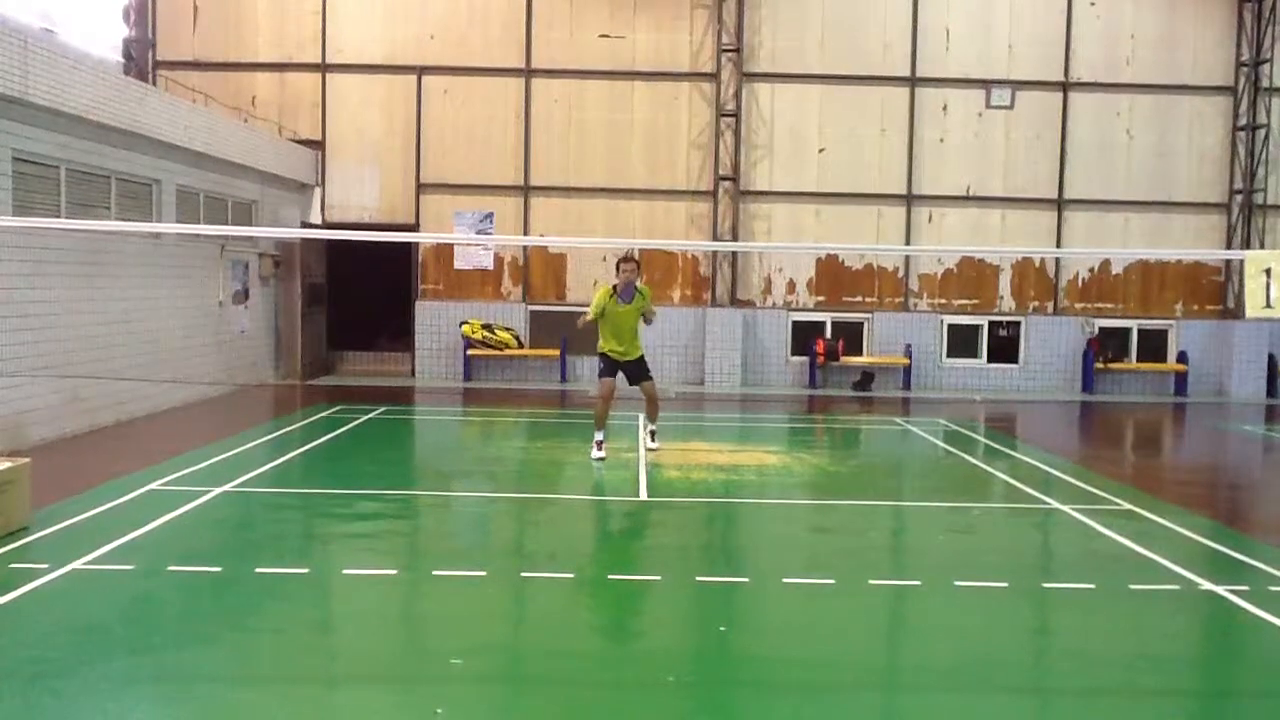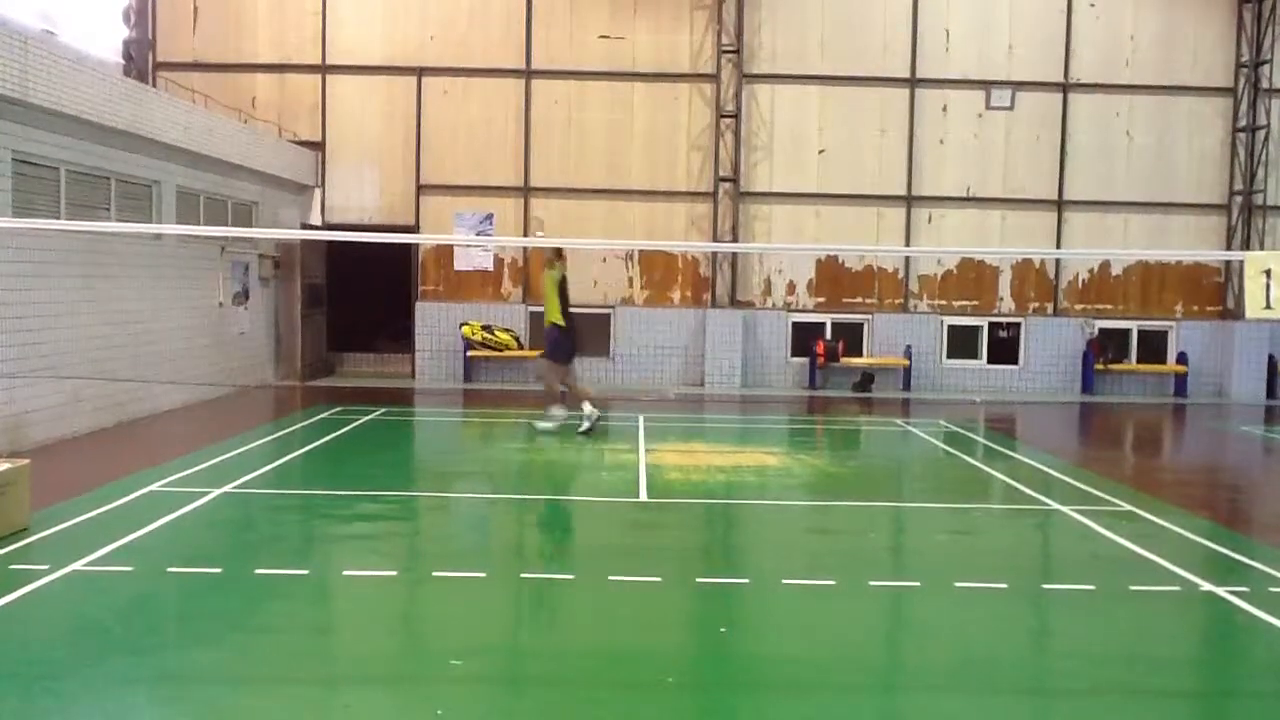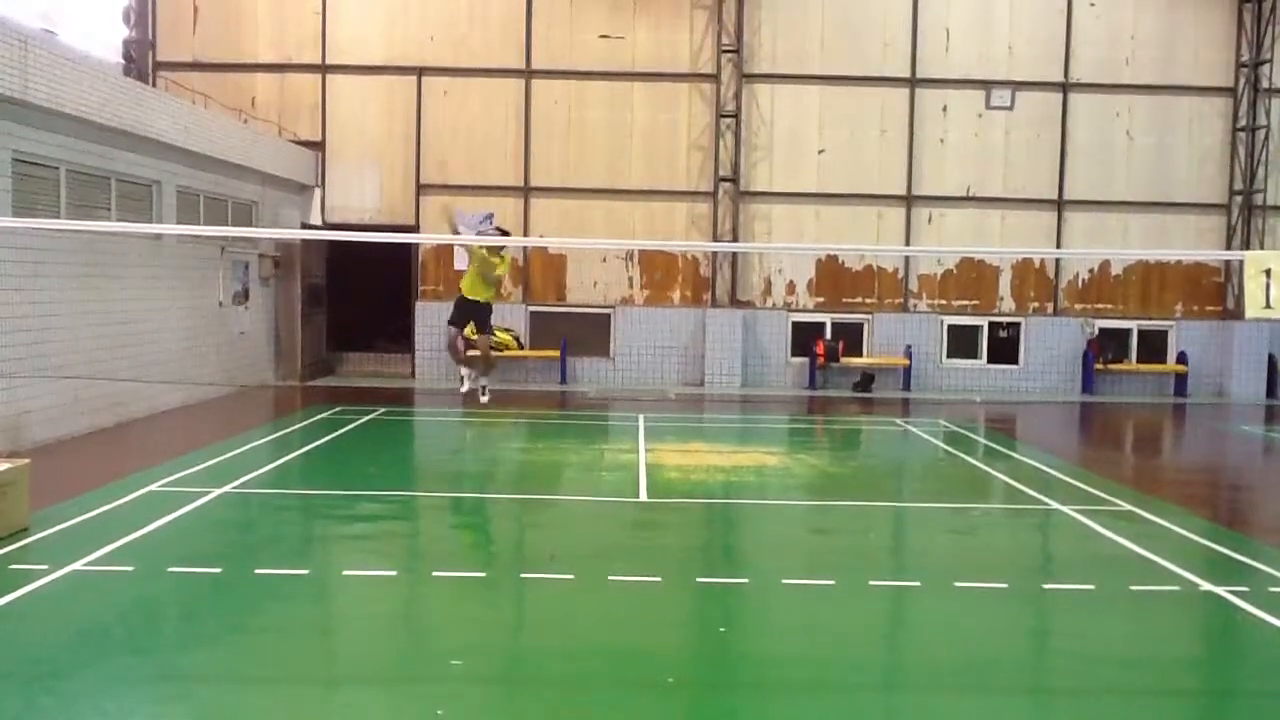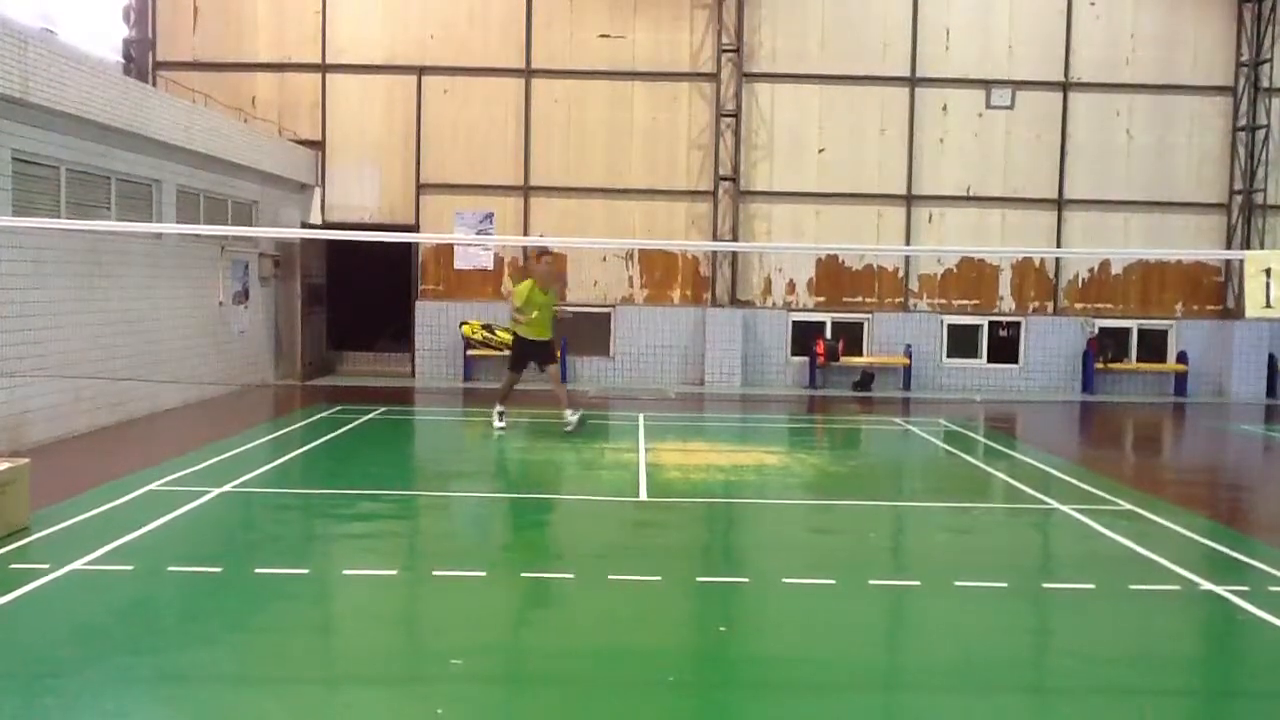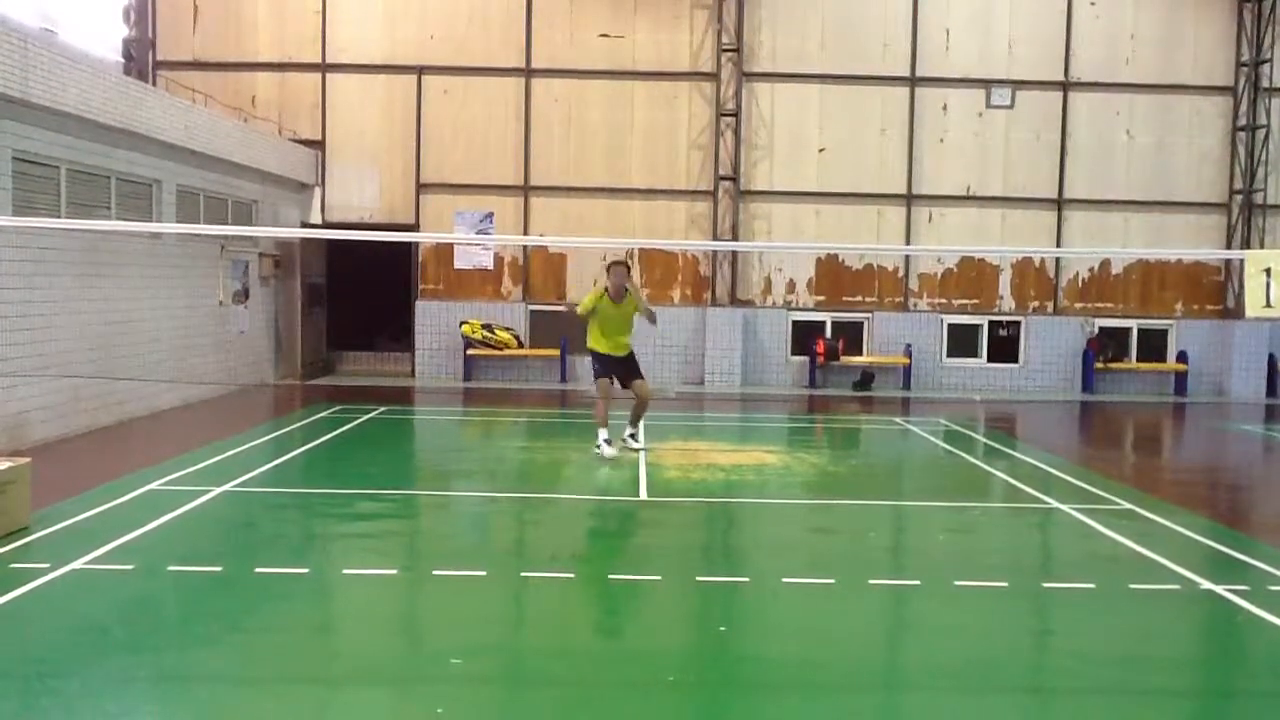
dt=1s
person 1, frame 1
left shoulder: (643, 293)
right shoulder: (604, 294)
left elbow: (648, 321)
right elbow: (589, 316)
left wrist: (649, 313)
right wrist: (584, 320)
left hip: (633, 353)
right hip: (608, 352)
left knee: (651, 395)
right knee: (605, 394)
left ankle: (650, 430)
right ankle: (598, 441)
person 1, frame 2
left shoulder: (555, 273)
right shoulder: (553, 275)
left elbow: (550, 260)
left hip: (560, 330)
right hip: (560, 329)
left knee: (547, 371)
right knee: (565, 377)
left ankle: (556, 412)
right ankle: (589, 411)
person 1, frame 3
left shoulder: (503, 261)
right shoulder: (478, 251)
left elbow: (495, 281)
left wrist: (483, 265)
left hip: (483, 304)
right hip: (465, 299)
left knee: (484, 350)
right knee: (451, 338)
left ankle: (483, 383)
right ankle: (465, 371)
person 1, frame 4
left shoulder: (555, 288)
right shoulder: (525, 288)
right elbow: (513, 313)
right wrist: (521, 320)
left hip: (545, 339)
right hip: (523, 338)
left knee: (555, 376)
right knee: (512, 380)
left ankle: (570, 415)
right ankle: (499, 410)
person 1, frame 5
left shoulder: (634, 297)
right shoulder: (596, 295)
left elbow: (653, 320)
right elbow: (580, 315)
left wrist: (646, 309)
right wrist: (579, 315)
left hip: (625, 353)
right hip: (601, 352)
left knee: (643, 394)
right knee: (605, 392)
left ankle: (630, 433)
right ankle: (603, 440)
